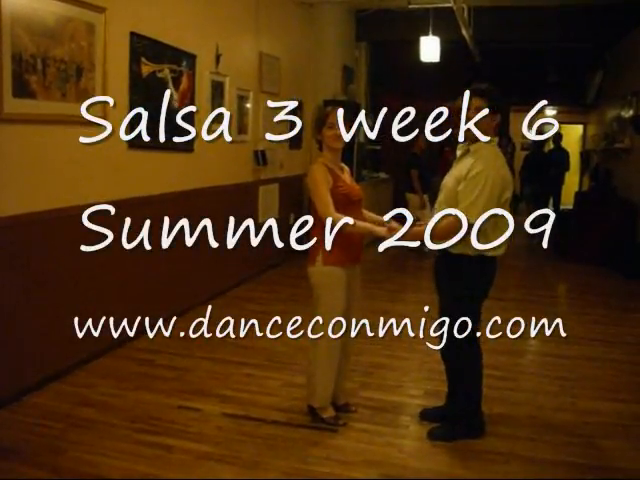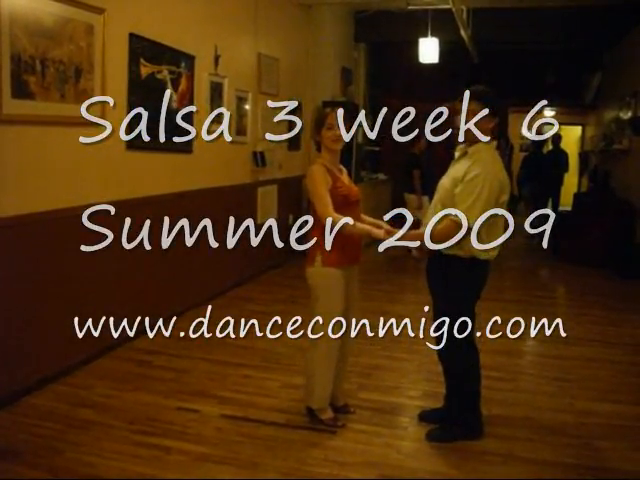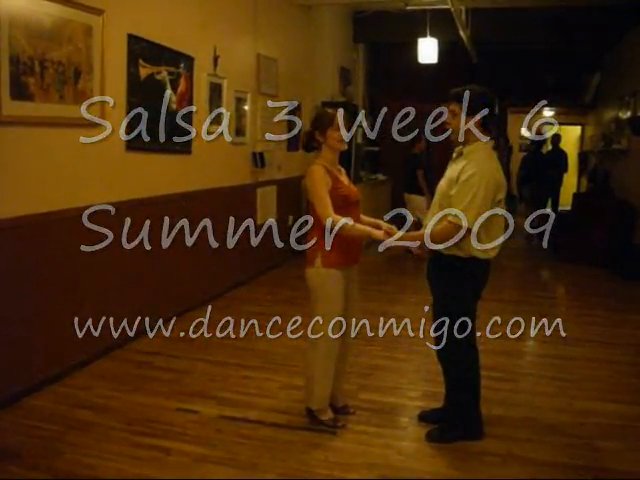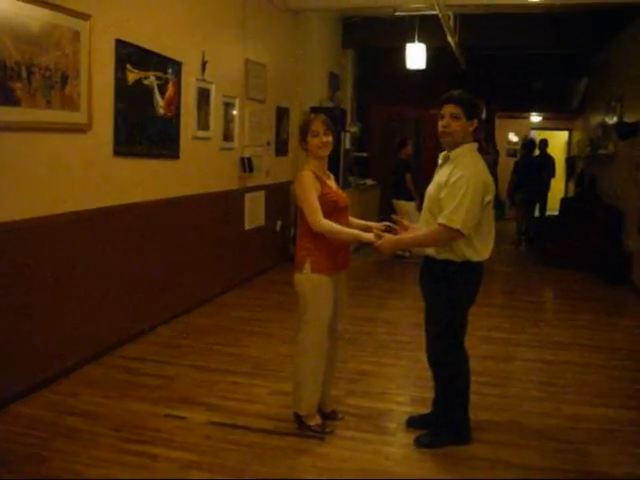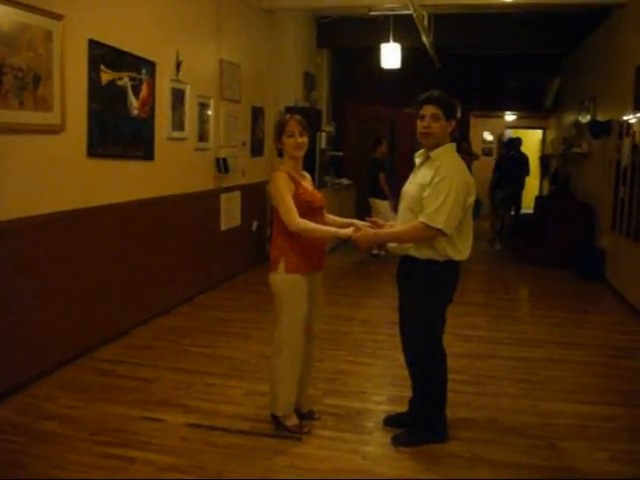
dt=0.4s
person 1, frame 1
left shoulder: (488, 165)
right shoulder: (468, 153)
left elbow: (461, 223)
left wrist: (413, 233)
right wrist: (424, 231)
left hip: (470, 264)
right hip: (455, 259)
left knee: (461, 341)
right knee: (452, 339)
left ankle: (469, 419)
right ankle: (456, 406)
person 1, frame 2
left shoulder: (485, 168)
right shoulder: (465, 155)
left elbow: (458, 226)
left wrist: (409, 238)
right wrist: (423, 240)
left hip: (461, 265)
right hip: (447, 260)
left knee: (458, 343)
right knee: (448, 341)
left ankle: (467, 421)
right ankle: (454, 407)
person 1, frame 3
left shoulder: (480, 167)
right shoulder: (465, 156)
left elbow: (457, 227)
left wrist: (409, 239)
right wrist: (423, 238)
left hip: (462, 266)
right hip: (450, 262)
left knee: (457, 343)
right knee: (447, 341)
left ankle: (467, 422)
right ankle: (454, 407)
person 1, frame 4
left shoulder: (469, 170)
right shoulder: (450, 162)
left elbow: (449, 230)
left wrist: (399, 243)
right wrist: (415, 228)
left hip: (456, 270)
right hip: (441, 266)
left knee: (447, 348)
right knee: (439, 346)
left ankle: (455, 426)
right ankle: (442, 412)
person 1, frame 5
left shoulder: (451, 171)
right shoulder: (424, 161)
left elbow: (429, 228)
left wrist: (378, 237)
right wrist: (389, 227)
left hip: (433, 270)
right hip: (414, 265)
left knee: (426, 347)
right knee: (413, 344)
left ankle: (432, 425)
right ankle: (418, 411)
person 2, frame 1
left shoulder: (345, 169)
right shoulder: (319, 171)
right elbow: (330, 216)
left wrist: (385, 221)
right wrist: (374, 230)
left hip: (349, 259)
right hip: (328, 260)
left knee: (344, 330)
right knee: (328, 331)
left ankle: (336, 394)
right ankle: (319, 402)
person 2, frame 2
left shoulder: (342, 170)
right shoulder: (317, 171)
right elbow: (329, 217)
left wrist: (380, 224)
right wrist: (371, 232)
left hip: (347, 260)
right hip: (326, 261)
left knee: (343, 330)
right knee: (326, 332)
left ankle: (335, 395)
right ankle: (317, 403)
person 2, frame 3
left shoulder: (340, 170)
right shoulder: (317, 172)
right elbow: (329, 218)
left wrist: (378, 223)
right wrist: (371, 233)
left hip: (346, 261)
right hip: (326, 261)
left knee: (341, 331)
right knee: (325, 333)
left ankle: (334, 396)
right ankle: (317, 404)
person 2, frame 4
left shoulder: (329, 176)
right shoulder: (306, 177)
right elbow: (318, 223)
left wrist: (372, 225)
right wrist: (362, 236)
left hip: (335, 266)
right hip: (315, 267)
left knee: (330, 336)
right knee: (314, 337)
left ankle: (322, 402)
right ankle: (305, 410)
person 2, frame 5
left shoulder: (306, 176)
right shoulder: (280, 178)
left elbow: (319, 216)
right elbow: (294, 223)
left wrist: (351, 222)
right wrist: (340, 233)
left hip: (311, 265)
right hip: (290, 267)
left knee: (307, 336)
right knee: (290, 338)
left ankle: (299, 401)
right ankle: (282, 410)
